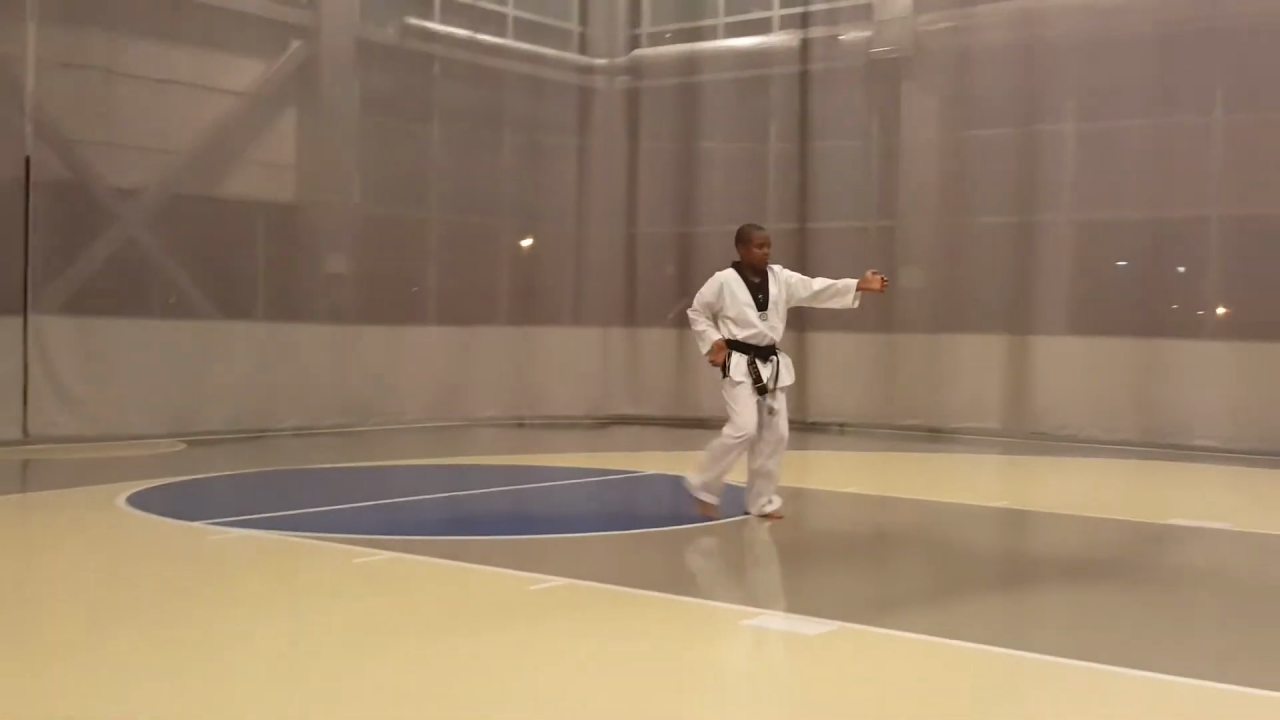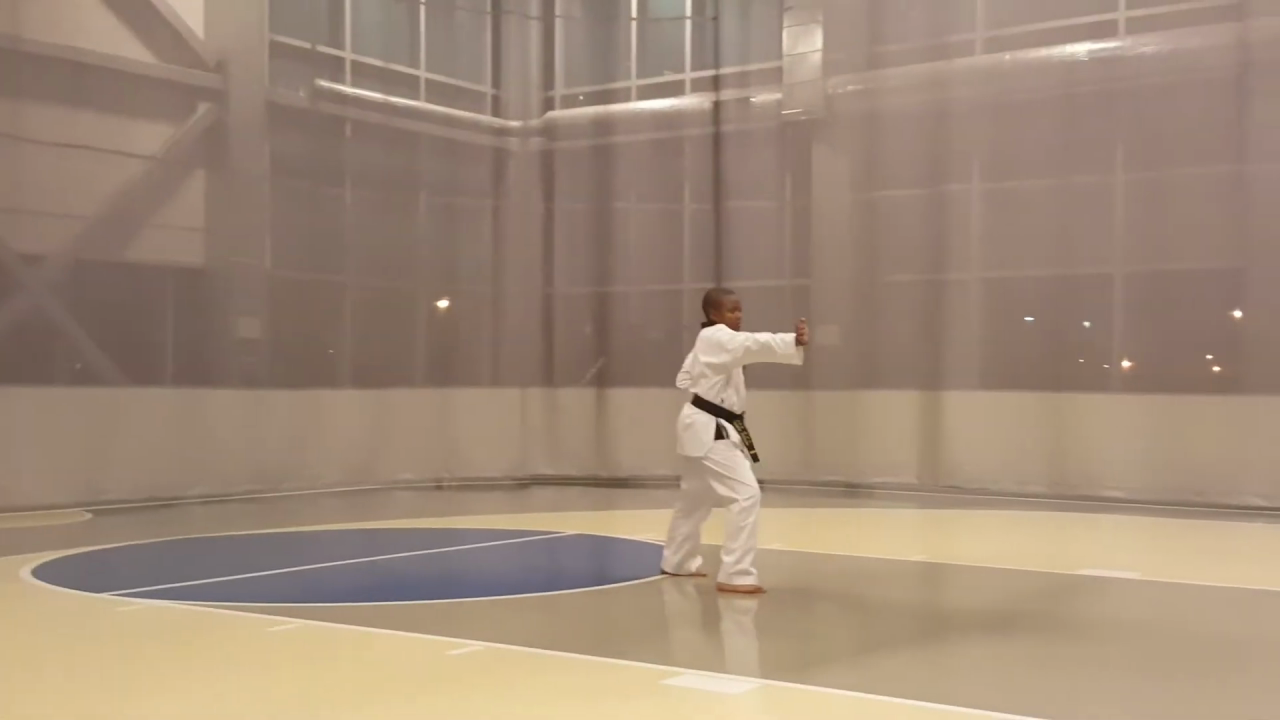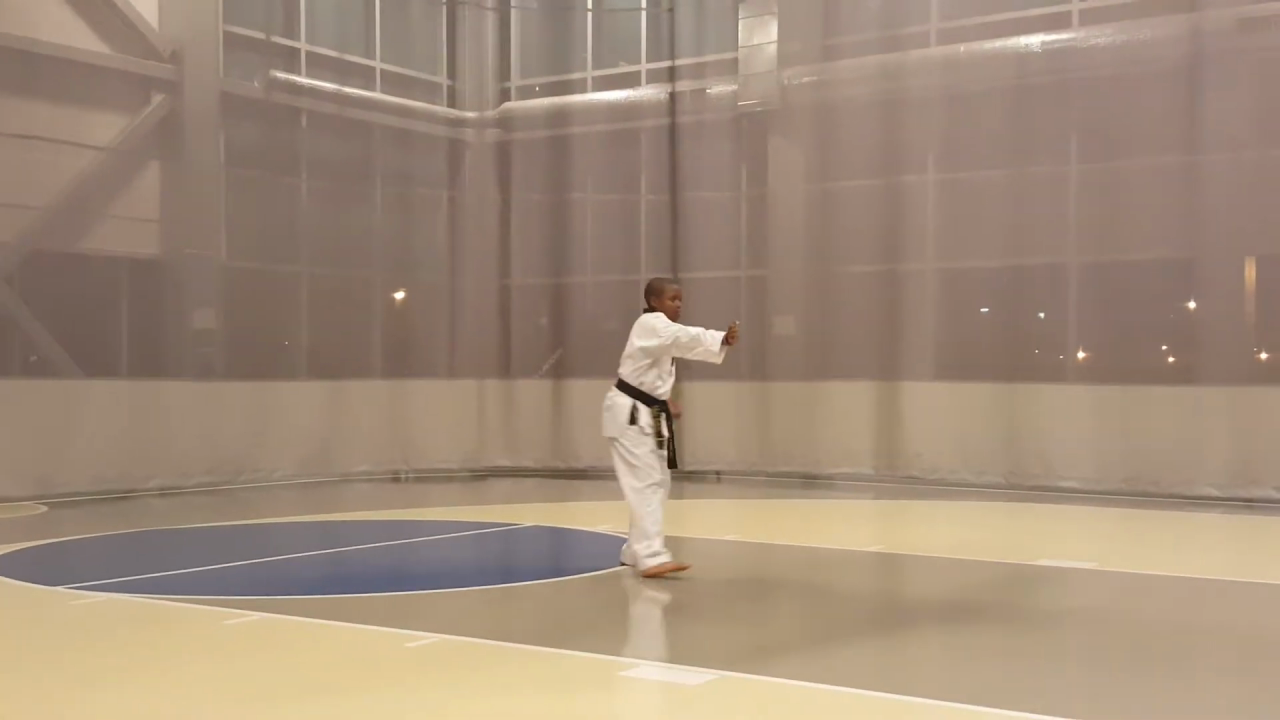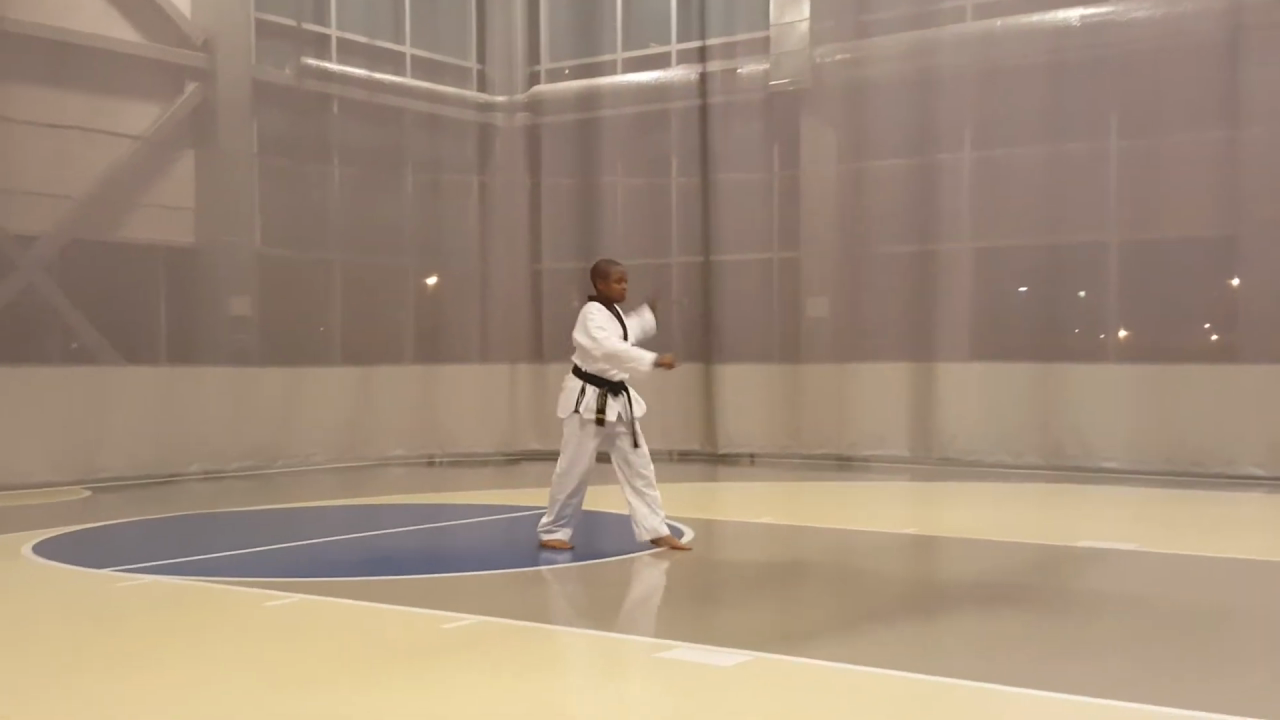
dt=0.7s
person 1, frame 1
left shoulder: (780, 278)
right shoulder: (723, 282)
left elbow: (817, 290)
right elbow: (697, 313)
left wrist: (860, 285)
right wrist: (712, 342)
left hip: (772, 364)
right hip: (740, 365)
left knee: (775, 433)
right knee: (743, 429)
left ankle: (762, 500)
right ankle: (703, 487)
person 1, frame 2
left shoulder: (709, 343)
right shoulder: (715, 337)
left elbow: (685, 378)
right elbow: (754, 345)
left wrist: (714, 391)
right wrist: (794, 341)
left hip: (705, 427)
right hip: (711, 430)
left knee: (695, 499)
right knee: (746, 495)
left ankle: (677, 561)
right ankle: (735, 575)
person 1, frame 3
left shoulder: (658, 329)
right shoulder: (650, 324)
right elbow: (685, 338)
left wrist: (663, 402)
right wrist: (722, 339)
left hip: (649, 415)
right hip: (630, 415)
left knee: (656, 484)
right knee: (645, 484)
left ankle: (640, 552)
right ankle: (649, 557)
person 1, frame 4
left shoulder: (614, 312)
right shoulder: (593, 314)
right elbow: (609, 348)
left wrist: (647, 315)
right wrist: (652, 360)
left hip: (616, 398)
right hip: (587, 399)
left knee: (637, 462)
right knee: (574, 468)
left ankle: (654, 529)
right ankle: (552, 530)
